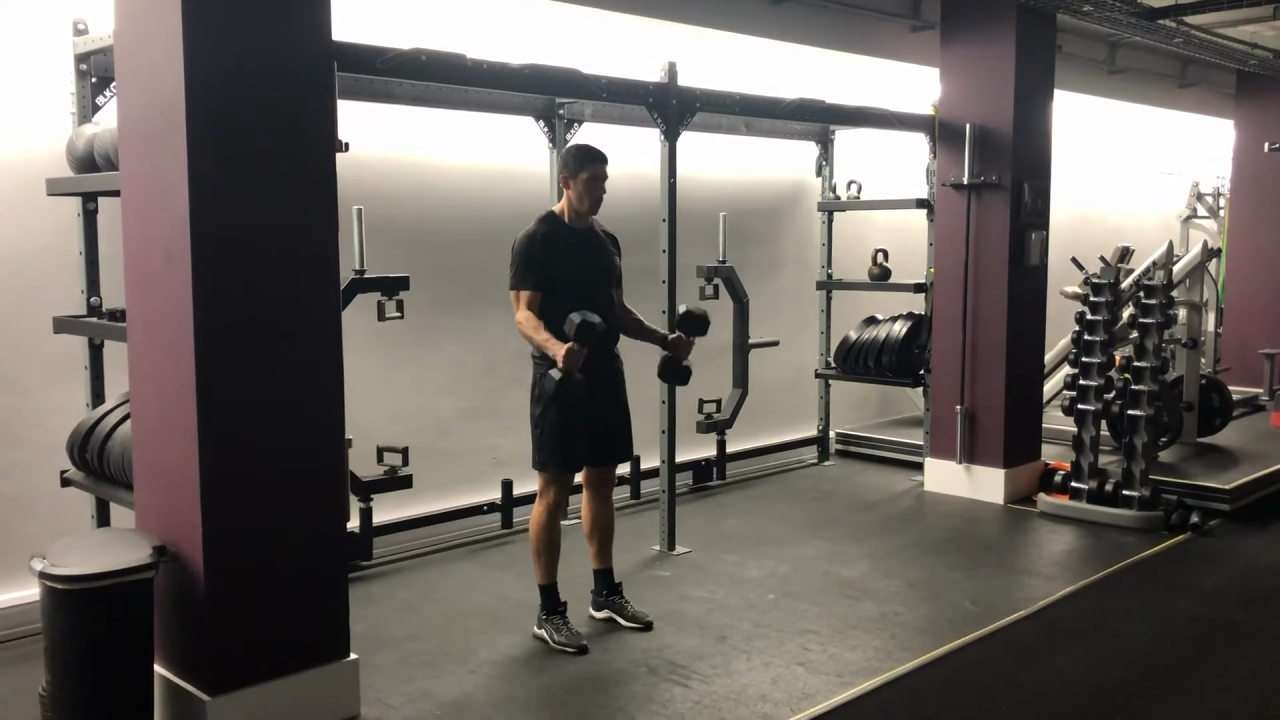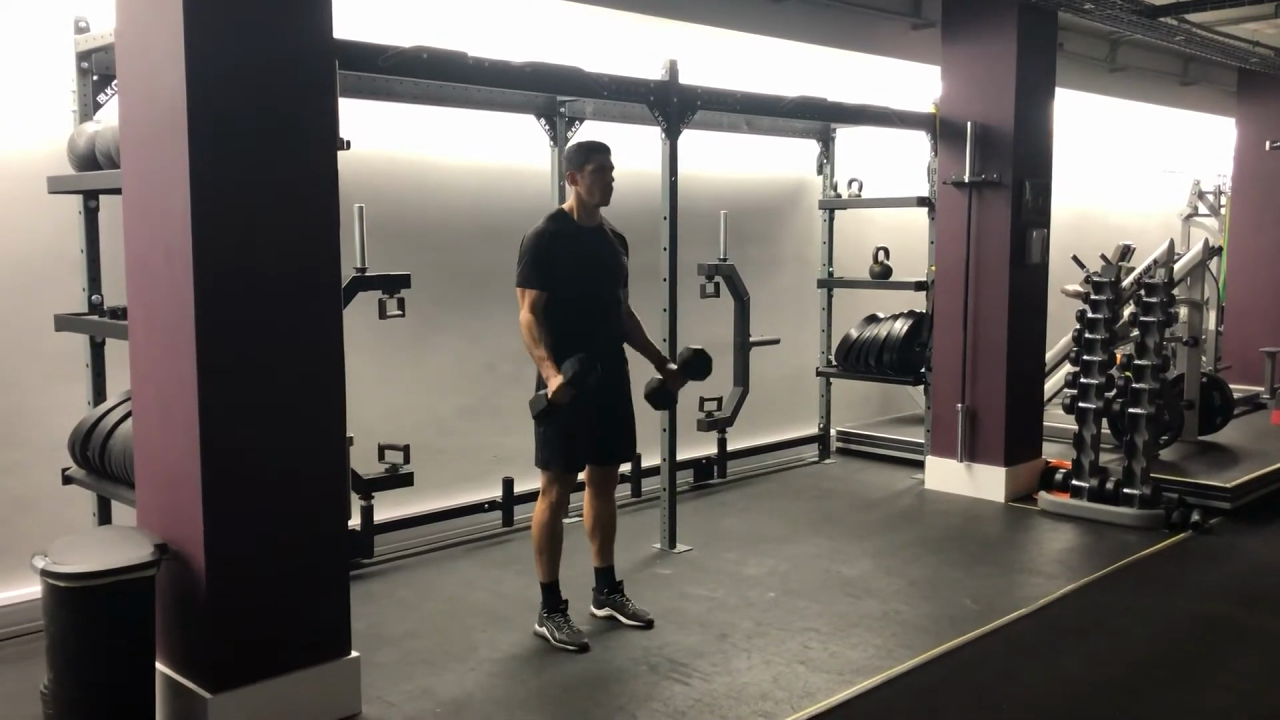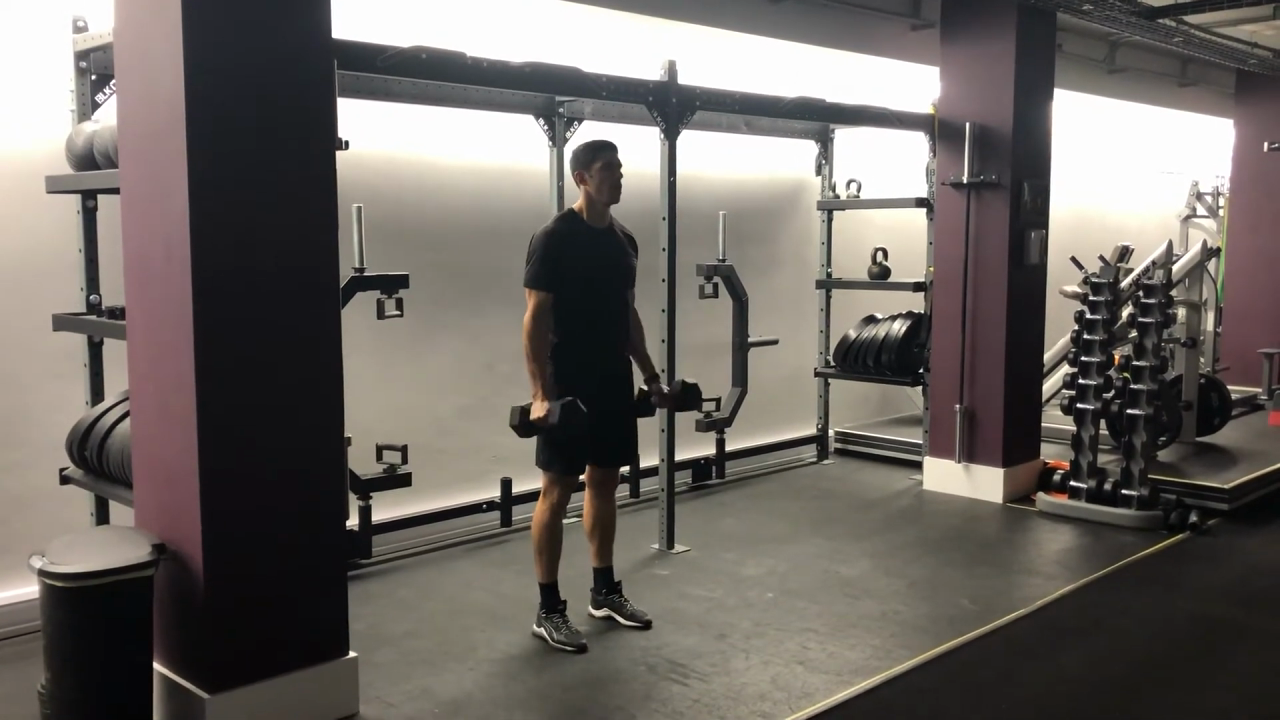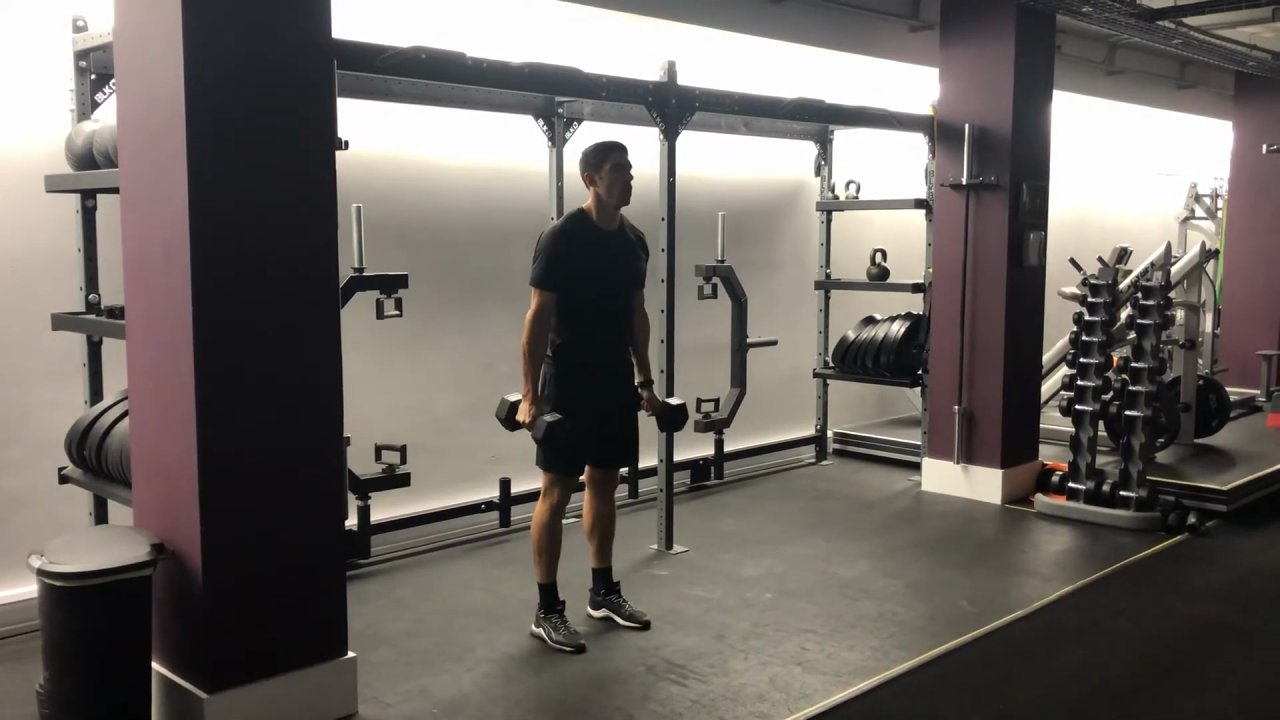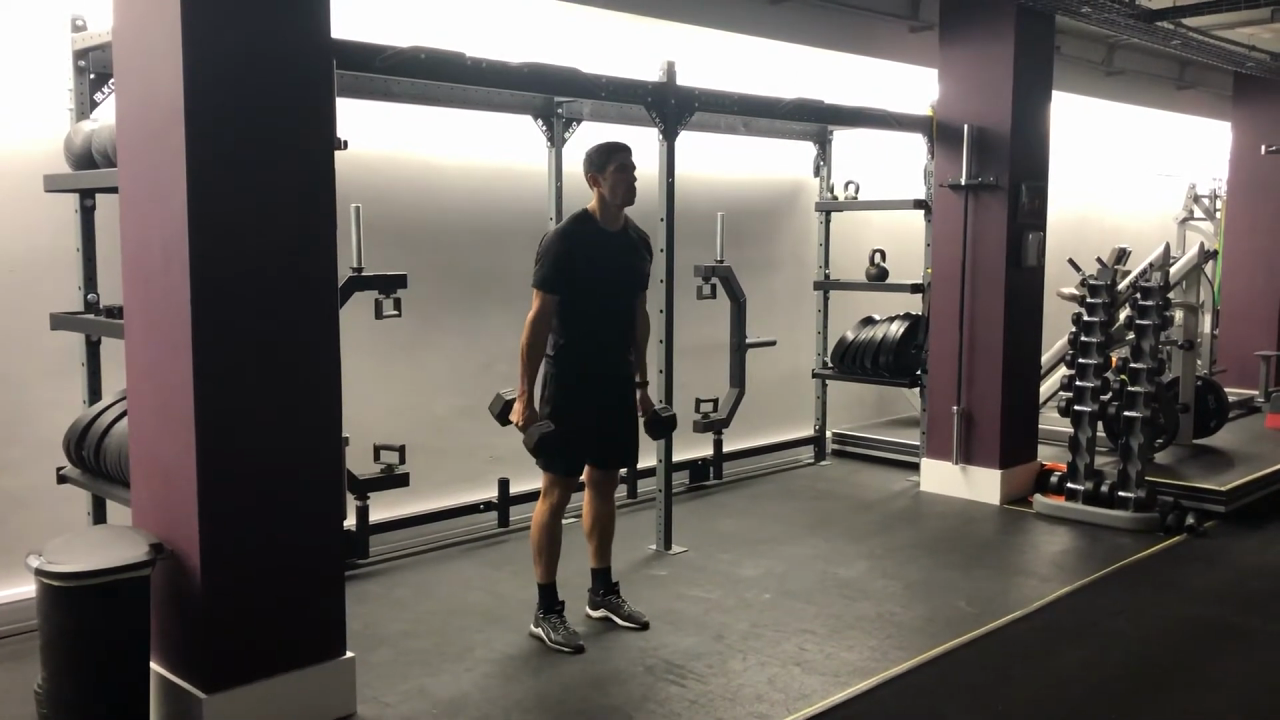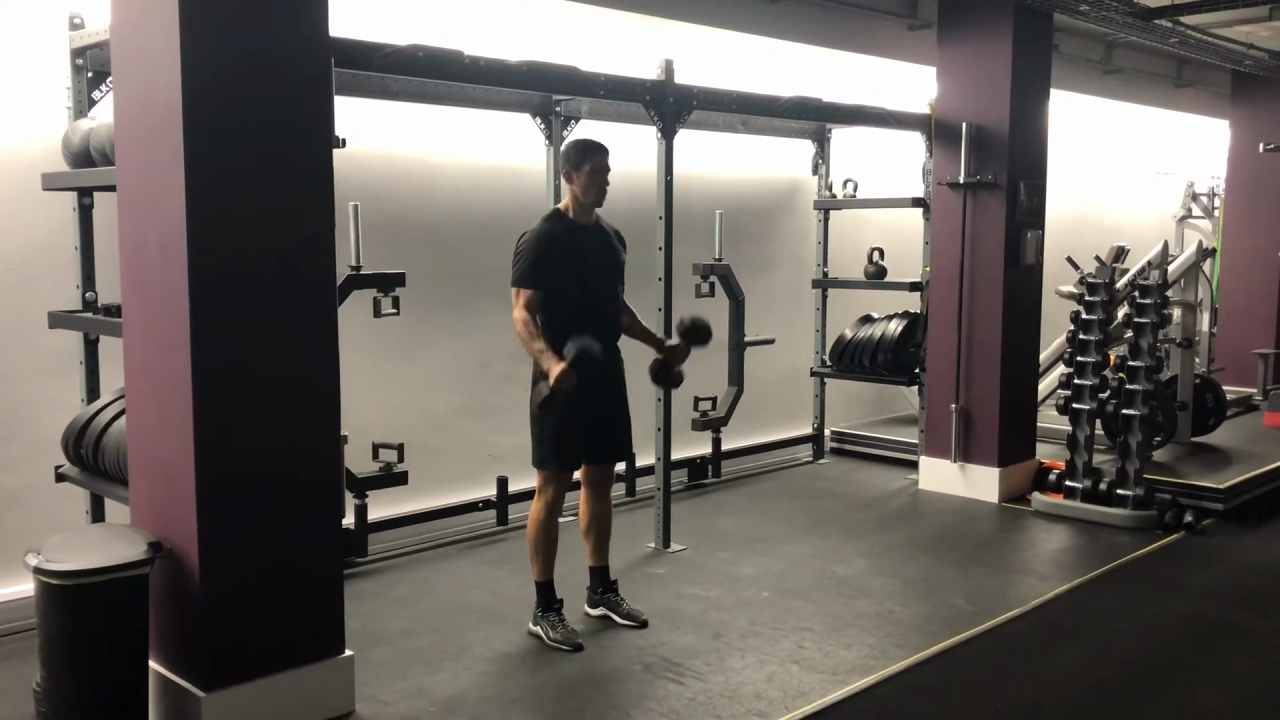
dt=0.4s
person 1, frame 1
left shoulder: (607, 241)
right shoulder: (537, 240)
right elbow: (524, 315)
left wrist: (663, 339)
right wrist: (556, 350)
left hip: (607, 375)
right hip: (562, 382)
left knee: (602, 484)
right knee: (554, 493)
left ankle: (606, 592)
right ankle: (549, 611)
person 1, frame 2
left shoulder: (614, 239)
right shoulder: (546, 238)
right elbow: (529, 314)
left wrist: (660, 362)
right wrist: (550, 373)
left hip: (612, 377)
right hip: (568, 386)
left knee: (604, 483)
right knee: (557, 491)
left ankle: (606, 590)
right ankle: (550, 609)
person 1, frame 3
left shoulder: (624, 240)
right shoulder: (554, 238)
right elbow: (535, 318)
left wrist: (650, 376)
right wrist: (541, 393)
left hip: (615, 379)
right hip: (569, 384)
left knee: (604, 484)
right knee: (557, 491)
left ankle: (605, 591)
right ankle: (549, 610)
person 1, frame 4
left shoulder: (634, 240)
right shoulder: (563, 238)
right elbow: (538, 316)
left wrist: (644, 380)
right wrist: (530, 393)
left hip: (616, 380)
right hip: (570, 381)
left knee: (604, 484)
right knee: (557, 491)
left ankle: (604, 591)
right ankle: (547, 609)
person 1, frame 5
left shoulder: (639, 242)
right shoulder: (565, 240)
right elbow: (539, 318)
left wrist: (641, 381)
right wrist: (525, 395)
left hip: (617, 381)
right hip: (570, 381)
left knee: (604, 485)
right knee: (557, 492)
left ankle: (602, 591)
right ankle: (546, 610)
person 1, frame 6
left shoulder: (609, 237)
right shoulder: (542, 239)
right elbow: (522, 312)
left wrist: (657, 343)
right wrist: (550, 362)
left hip: (607, 375)
right hip: (567, 380)
left knee: (600, 481)
right knee: (552, 490)
left ankle: (601, 589)
right ankle: (545, 609)
